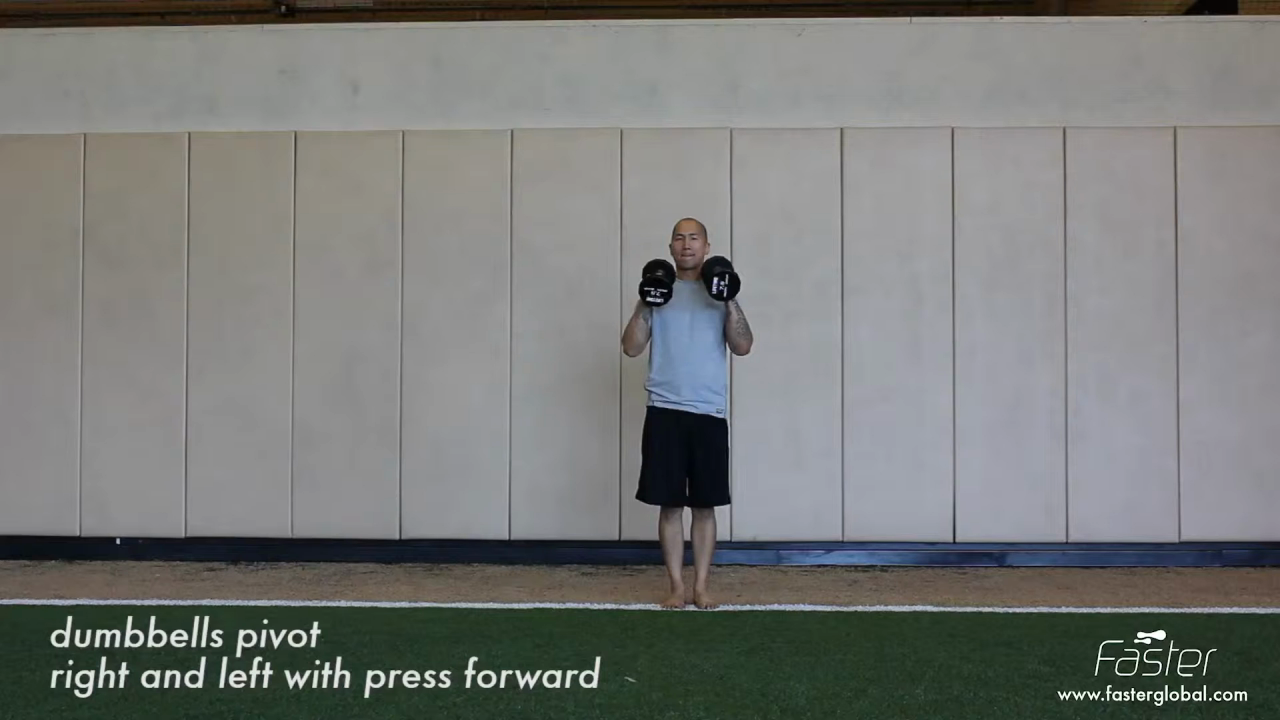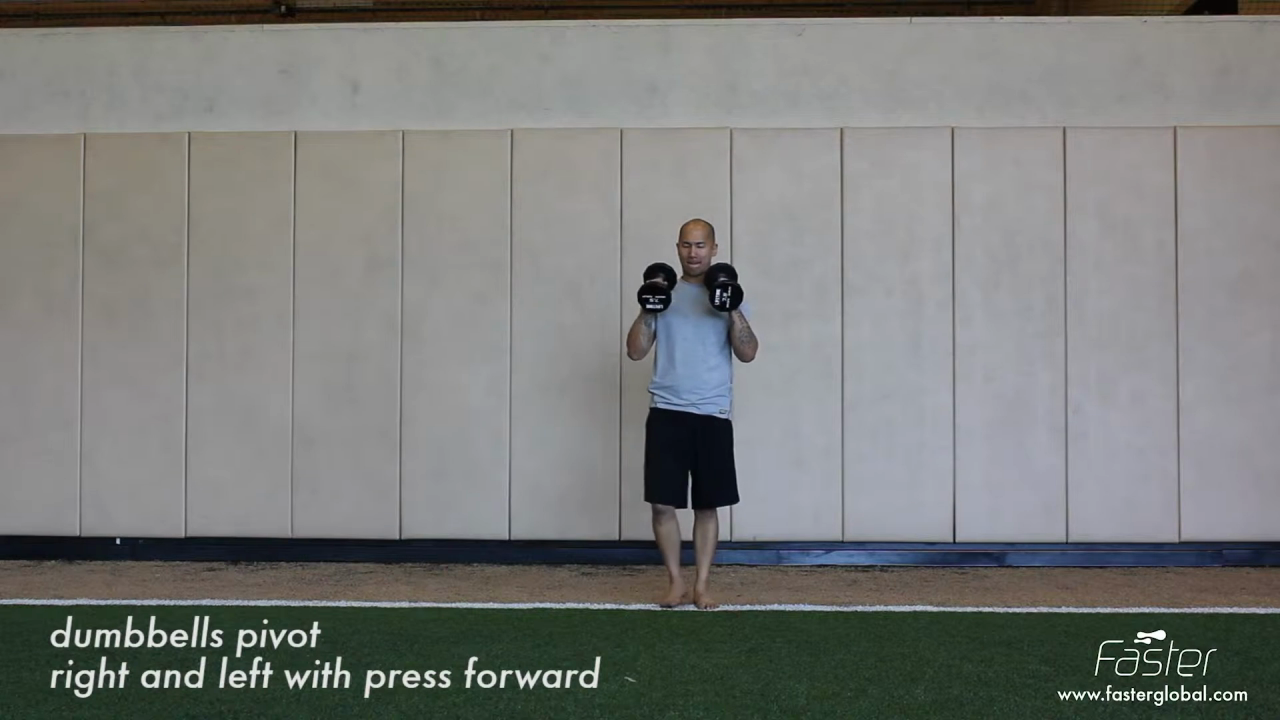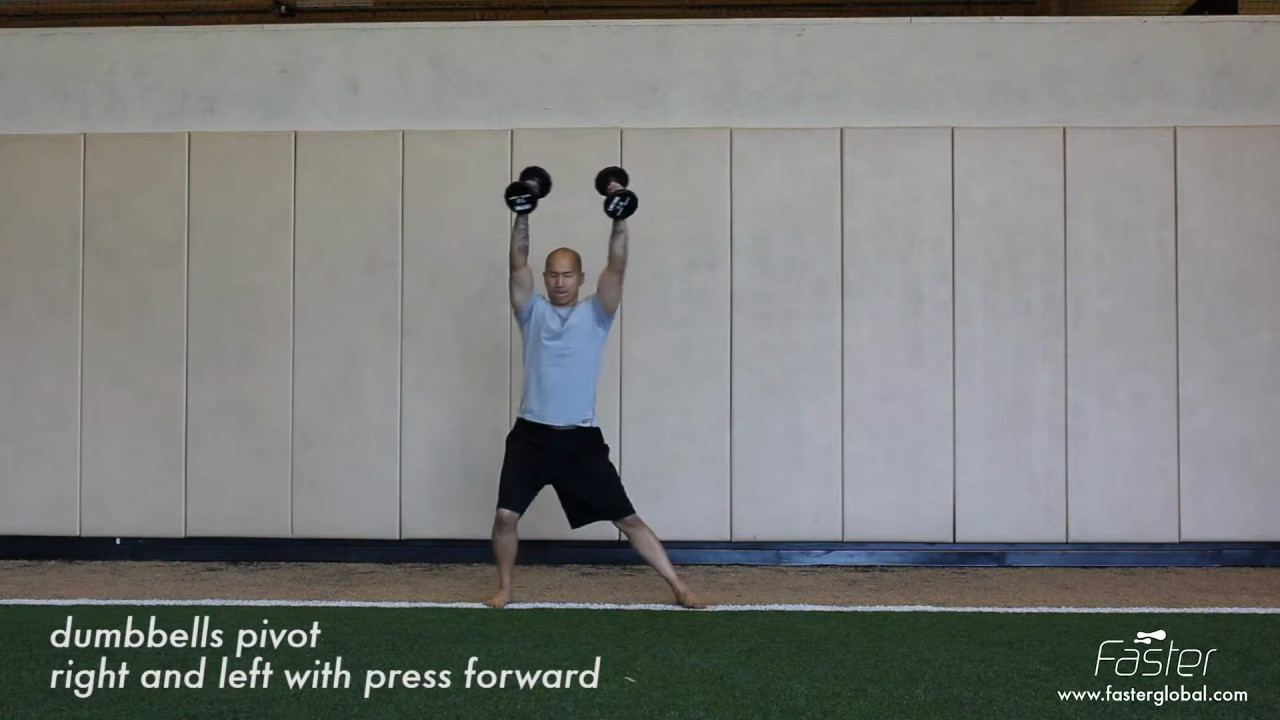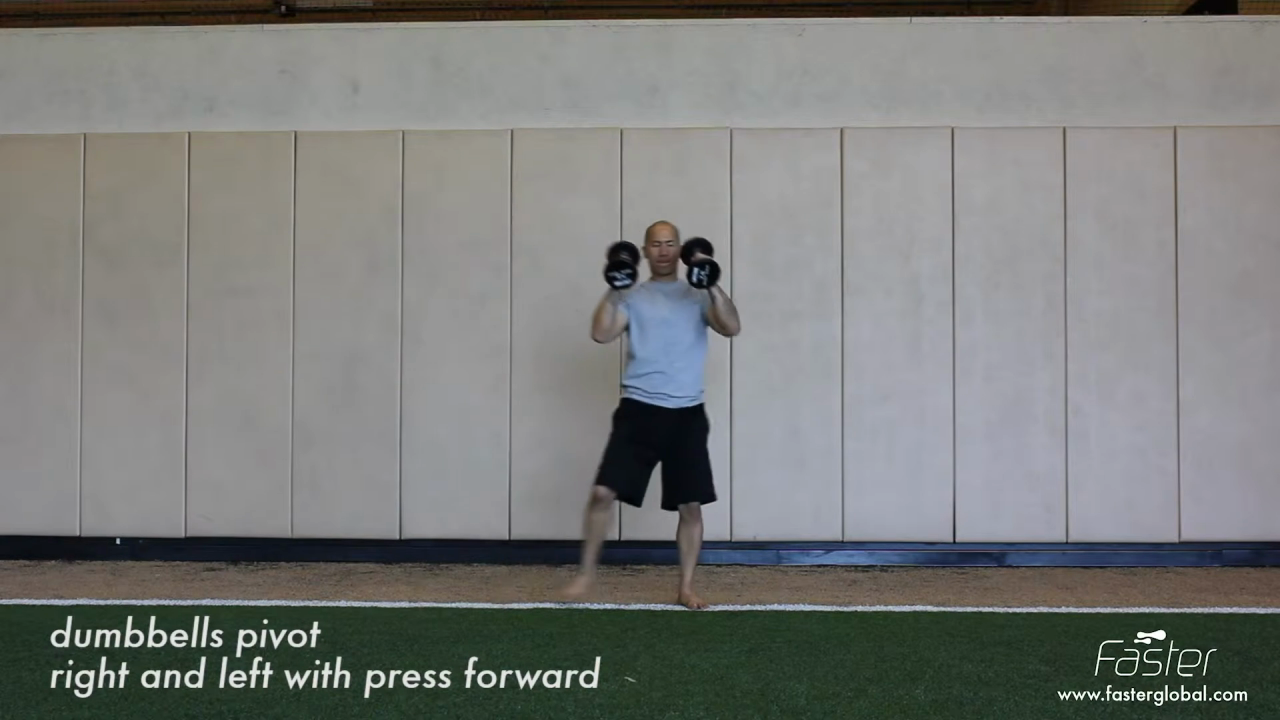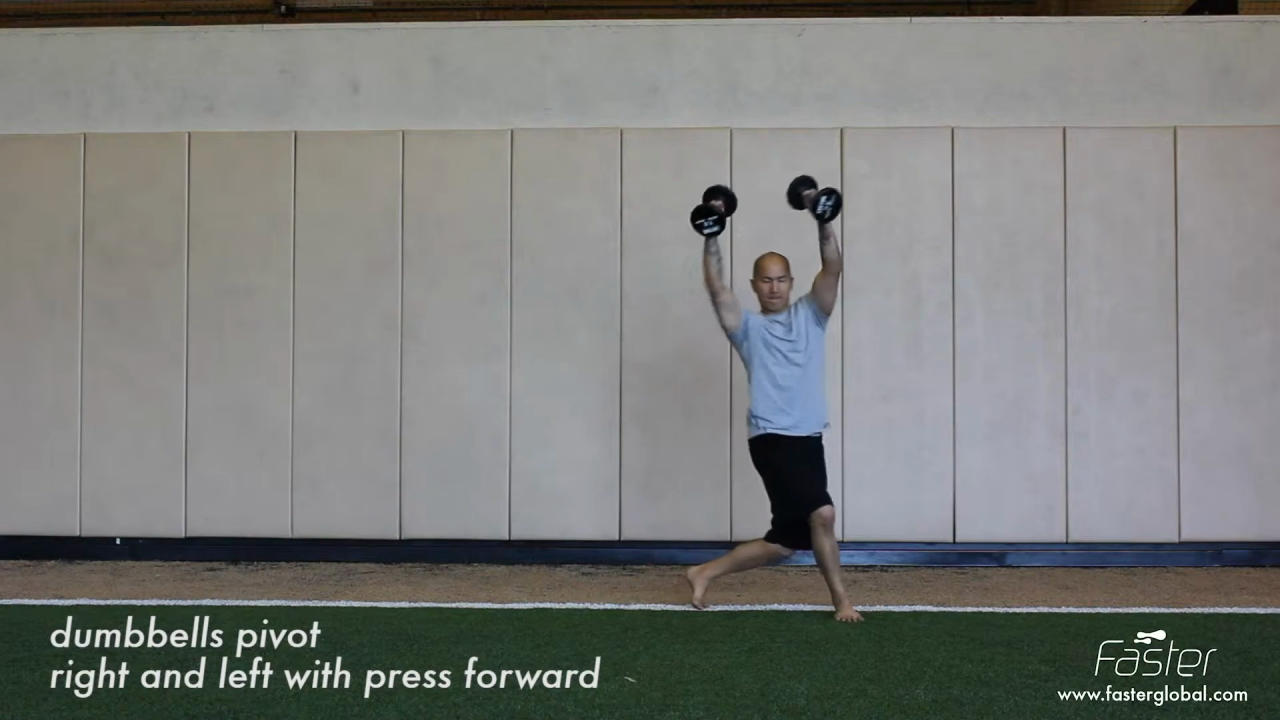
dt=1s
person 1, frame 1
left shoulder: (720, 294)
left elbow: (743, 346)
right elbow: (631, 348)
left wrist: (730, 301)
right wrist: (643, 303)
left hip: (709, 413)
right hip: (664, 412)
left knee: (704, 504)
right knee: (670, 504)
left ankle: (702, 586)
right ankle: (676, 586)
person 1, frame 2
right shoulder: (663, 295)
left elbow: (748, 354)
right elbow: (635, 352)
left wrist: (732, 311)
right wrist: (646, 309)
left hip: (713, 415)
right hip: (667, 413)
left knee: (707, 505)
right knee: (663, 505)
left ankle: (702, 585)
right ankle: (676, 582)
person 1, frame 3
left shoulder: (595, 313)
right shoulder: (533, 311)
left elbow: (616, 266)
right elbow: (517, 263)
left wrist: (619, 217)
right wrist: (523, 214)
left hip: (581, 438)
right hip: (532, 435)
left knee: (627, 519)
right knee: (505, 516)
left ankle: (678, 587)
right ankle: (505, 587)
person 1, frame 4
left shoulder: (697, 296)
right shoulder: (633, 297)
left elbow: (731, 327)
right elbow: (601, 333)
left wrist: (710, 283)
right wrist: (614, 288)
left hip: (687, 414)
right hip: (640, 410)
left knee: (691, 506)
right knee: (603, 492)
left ankle: (685, 586)
right ankle: (586, 572)
person 1, frame 5
left shoulder: (811, 316)
right shoulder: (748, 326)
left elbow: (832, 268)
right elbow: (716, 287)
left wrist: (822, 219)
right wrist: (711, 235)
left hip: (809, 440)
right hip: (772, 439)
left knee: (782, 543)
right knee: (823, 514)
left ankle: (705, 574)
right ankle: (840, 598)
